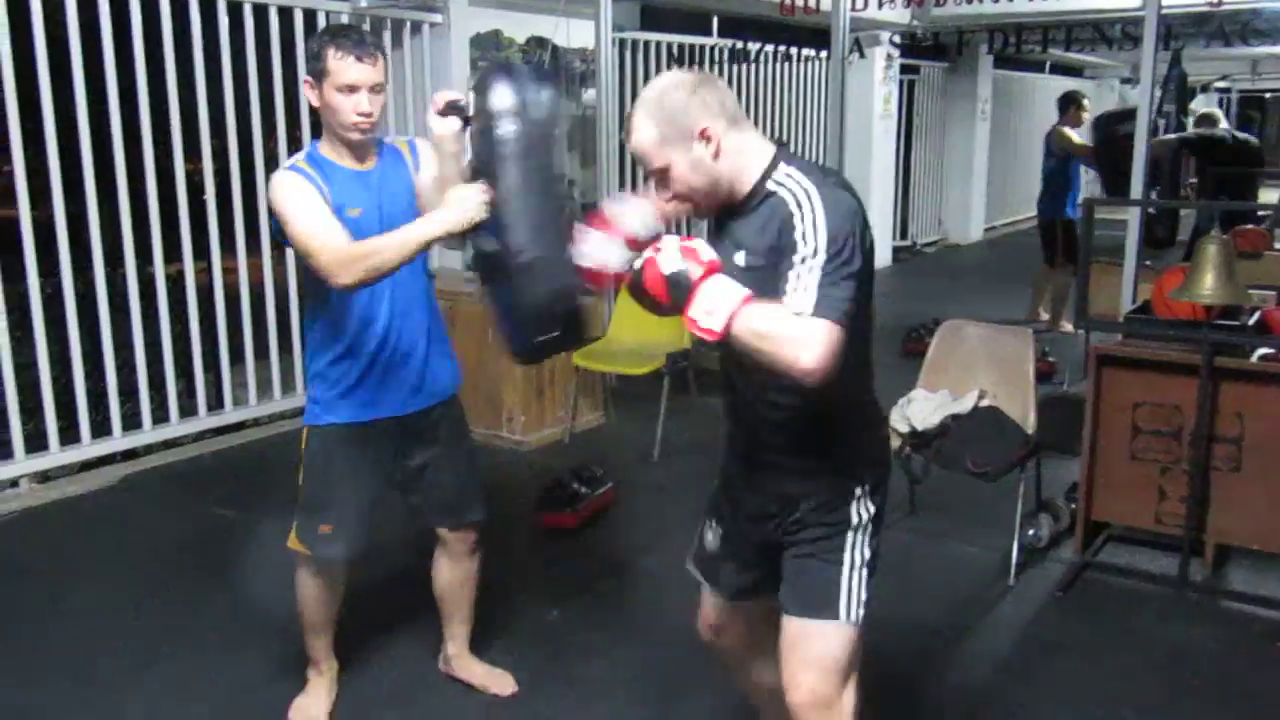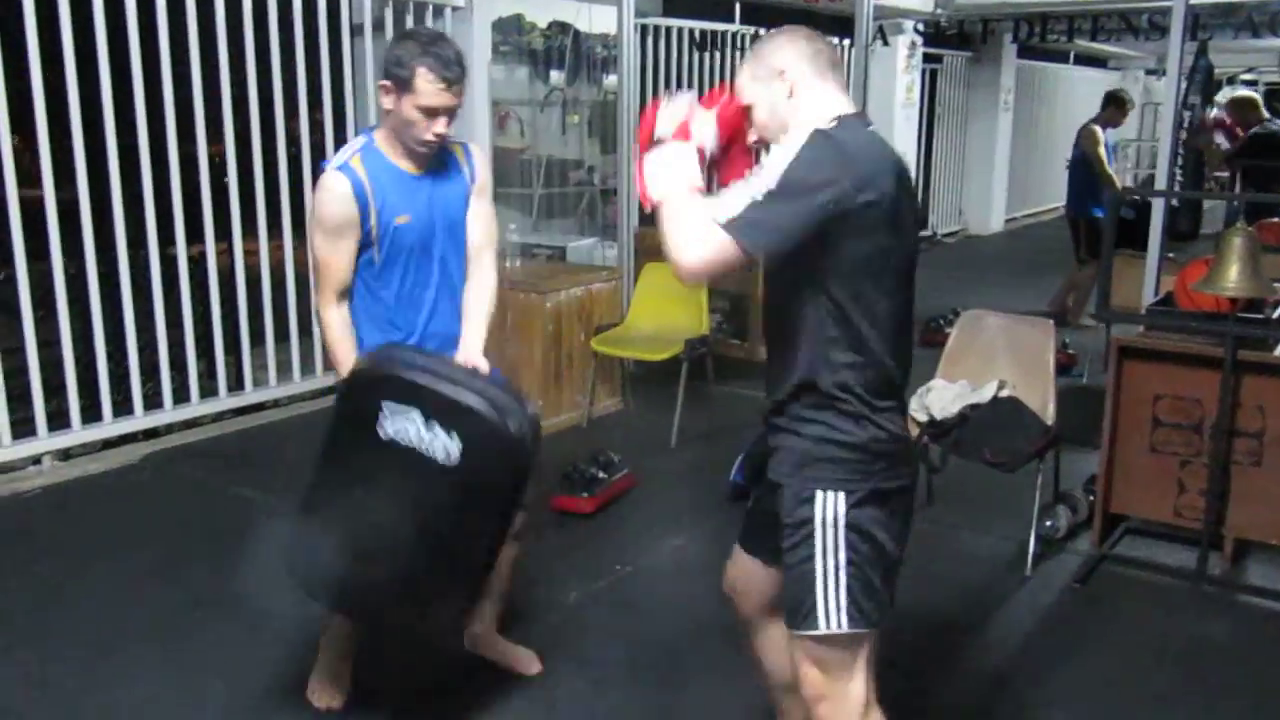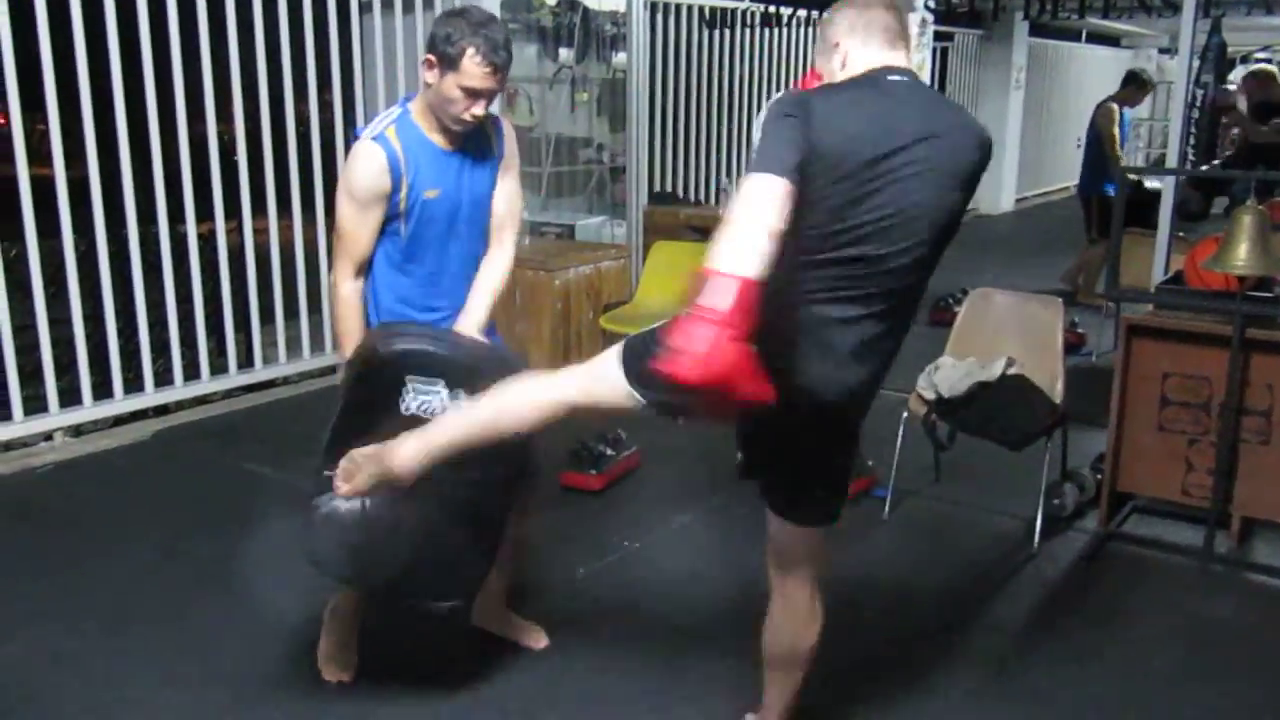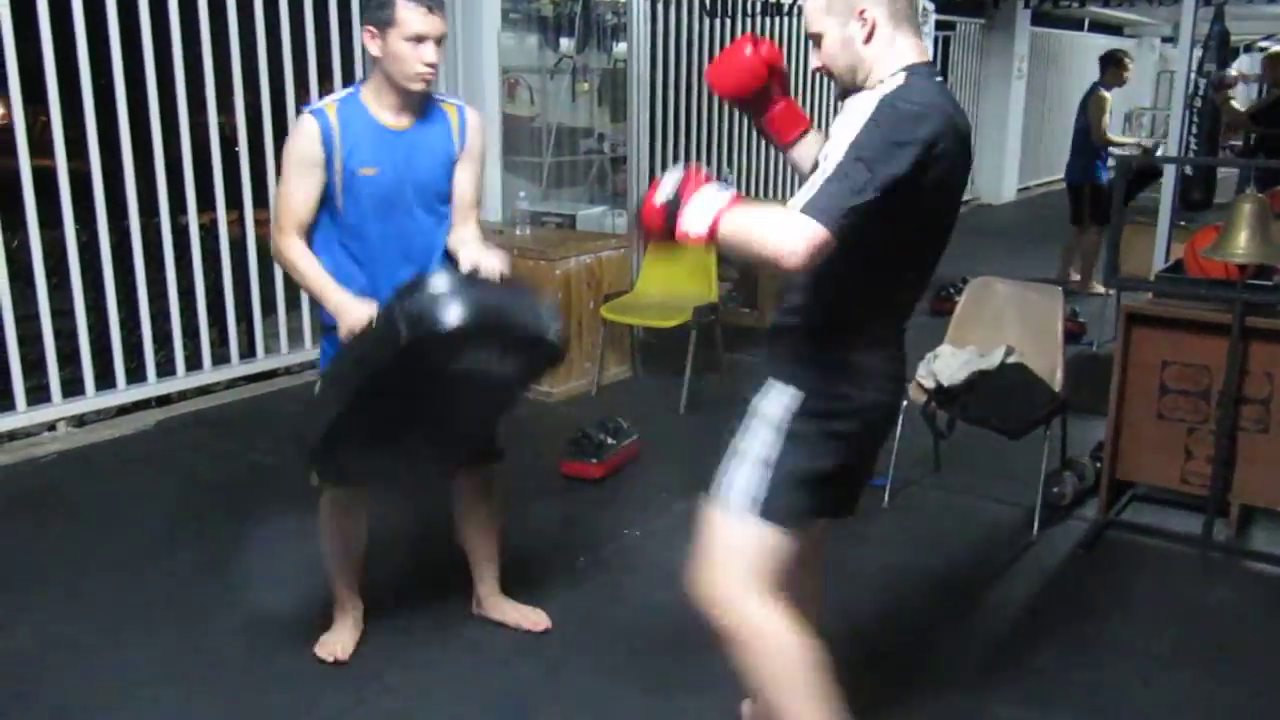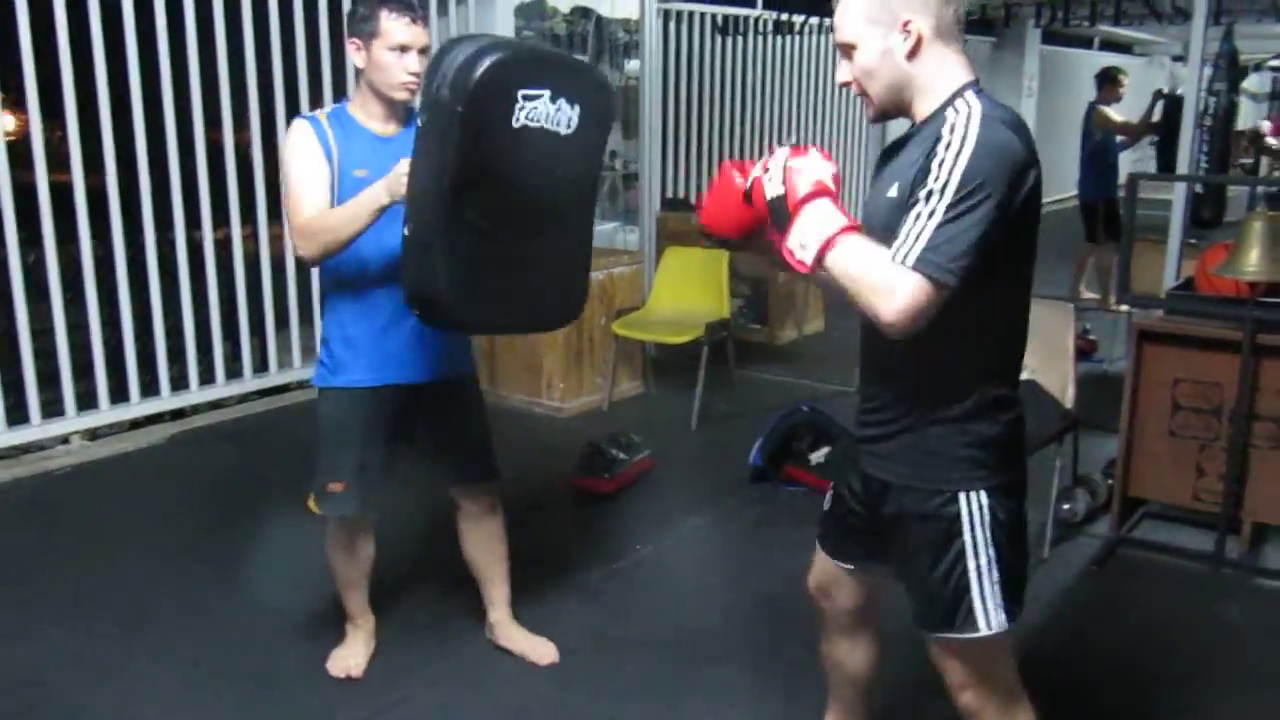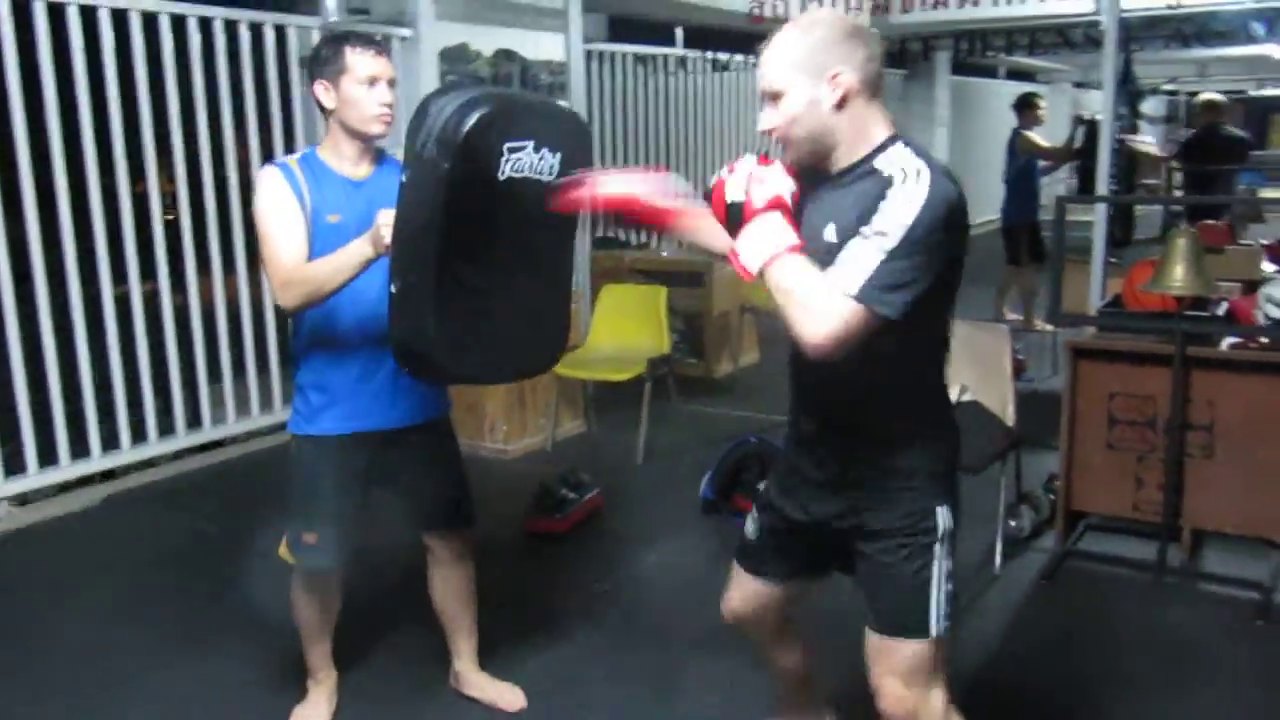
dt=0.4s
person 1, frame 1
left shoulder: (812, 205)
right shoulder: (739, 203)
left elbow: (808, 353)
right elbow: (661, 216)
left wrist: (709, 293)
left hip: (831, 478)
right hip: (752, 466)
right knee: (724, 624)
person 1, frame 2
left shoulder: (822, 154)
right shoulder: (871, 161)
left elbow: (697, 255)
left wrist: (671, 161)
right wrist: (738, 176)
left hip: (842, 462)
right hip: (817, 441)
right knee: (753, 588)
person 1, frame 3
left shoulder: (806, 107)
right shoulder: (969, 138)
left elbow: (762, 205)
left wrist: (717, 313)
left hip: (749, 348)
right hip: (842, 379)
left knee: (569, 384)
right knee: (796, 567)
left ankle: (401, 456)
person 1, frame 4
left shoulder: (888, 109)
right shoulder: (928, 110)
left elbow: (797, 243)
right elbow: (820, 163)
left wrist: (702, 208)
right wrist: (767, 104)
left hip: (816, 381)
right hip: (854, 378)
left knee: (725, 582)
right knee: (781, 556)
person 1, frame 5
left shoulder: (980, 139)
right shoulder: (919, 141)
left elbow: (898, 302)
right elbow: (857, 264)
left wrist: (813, 206)
right wrist: (772, 215)
left hip: (952, 459)
right hip: (887, 442)
right knee: (836, 592)
person 1, frame 6
left shoulder: (916, 190)
right shoulder: (818, 180)
left elbow: (820, 326)
right elbow: (731, 237)
left wrist: (766, 223)
right wrist: (645, 198)
left hip: (903, 478)
right hip: (816, 460)
right knee: (751, 607)
person 2, frame 1
left shoulder: (413, 155)
right shoulder: (296, 184)
left elbow: (456, 221)
right elbow: (343, 269)
left wrist: (453, 150)
right wrist: (443, 219)
left hip: (430, 391)
right hip: (346, 403)
left knee: (462, 528)
right knee: (324, 551)
left ankle: (458, 651)
person 2, frame 2
left shoulder: (469, 161)
right shoulder: (346, 183)
left elbow: (481, 264)
right elbow: (332, 302)
left wrist: (471, 349)
left hip: (465, 378)
left knee: (505, 515)
left ankle: (483, 630)
right ankle: (336, 649)
person 2, frame 3
left shoulder: (497, 137)
right shoulder: (379, 152)
left elbow: (503, 239)
right elbow: (348, 274)
left wrist: (471, 320)
left hip: (472, 347)
left ankle: (491, 606)
right ankle: (341, 619)
person 2, frame 4
left shoulder: (461, 122)
right shoulder: (321, 126)
left elbow: (462, 220)
right elbow: (284, 238)
left wrist: (476, 250)
right wrist: (340, 302)
right hip: (362, 341)
left knee: (478, 470)
right knee: (346, 486)
left ankle: (488, 592)
right ankle: (347, 607)
person 2, frame 5
right shoulder: (313, 135)
right elbow: (308, 241)
right wrist: (389, 190)
left hip: (441, 355)
right hip: (356, 364)
left knee: (478, 494)
right knee: (348, 508)
left ankle: (500, 619)
right ankle: (359, 623)
person 2, frame 6
left shoulder: (412, 178)
right shoulder: (284, 182)
right elbow: (288, 293)
right wrist: (370, 248)
left hip: (416, 400)
right hip: (330, 412)
left knee: (450, 538)
right knee: (317, 559)
person 3, frame 1
left shoulder: (1066, 135)
right shoulder: (1061, 134)
left elbow: (1088, 159)
right elbow: (1091, 155)
left hip: (1056, 210)
right hip: (1058, 212)
left knee: (1051, 264)
right knee: (1067, 266)
left ankle: (1037, 311)
right ankle: (1057, 321)
person 3, frame 2
left shoulder: (1099, 132)
right shoulder: (1093, 132)
right elbow: (1104, 172)
left wrist: (1118, 195)
left hip: (1091, 207)
right hip: (1085, 209)
left knee: (1086, 261)
right knee: (1094, 262)
left ankle: (1059, 302)
right ankle: (1075, 314)
person 3, frame 3
left shoulder: (1121, 111)
right shoulder: (1110, 109)
right elbow: (1113, 152)
left wrist: (1125, 177)
right wrist: (1129, 178)
left hip: (1105, 185)
right hip: (1098, 186)
left knee: (1098, 239)
right knee: (1103, 240)
left ankle: (1072, 276)
right ankle: (1087, 292)
person 3, frame 4
left shoulder: (1096, 93)
right shoulder: (1101, 96)
right elbow: (1100, 138)
left wrist: (1128, 142)
right wrist: (1134, 143)
left hip: (1081, 171)
right hip: (1089, 173)
left knee: (1082, 226)
right knee: (1095, 227)
left ankle: (1066, 272)
right ankle: (1087, 282)
person 3, frame 5
left shoulder: (1100, 112)
right shoulder: (1100, 113)
left elbow: (1118, 144)
right elbow: (1134, 130)
left wrist: (1148, 129)
right wrist: (1154, 102)
left hip: (1096, 189)
right hip: (1099, 191)
left knee: (1095, 243)
right knee: (1108, 243)
left ankle: (1077, 289)
right ankle: (1107, 299)
person 3, frame 6
left shoulder: (1022, 138)
right shoulder: (1024, 138)
left elbow: (1039, 169)
right elbow: (1057, 156)
left wrist: (1067, 156)
right wrist: (1074, 129)
left hip: (1017, 212)
right hip: (1022, 214)
left knee: (1016, 265)
right knee: (1033, 266)
left ankle: (1000, 310)
right ankle: (1030, 319)
